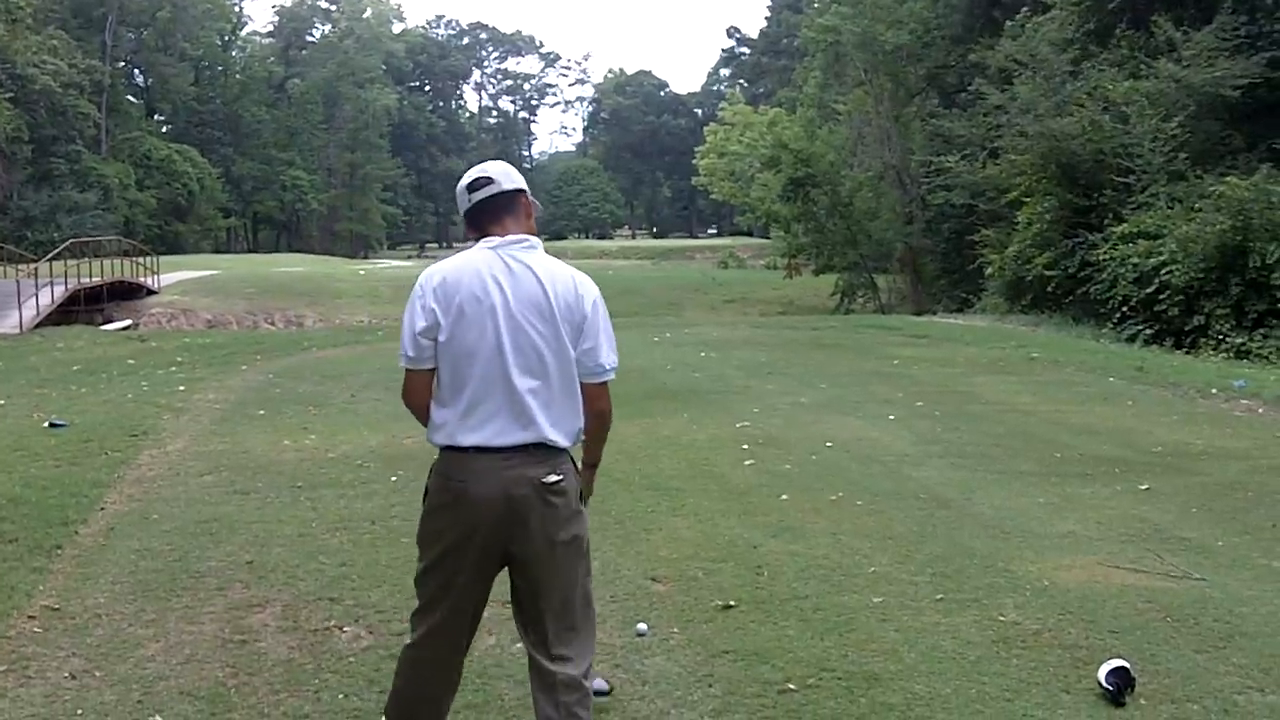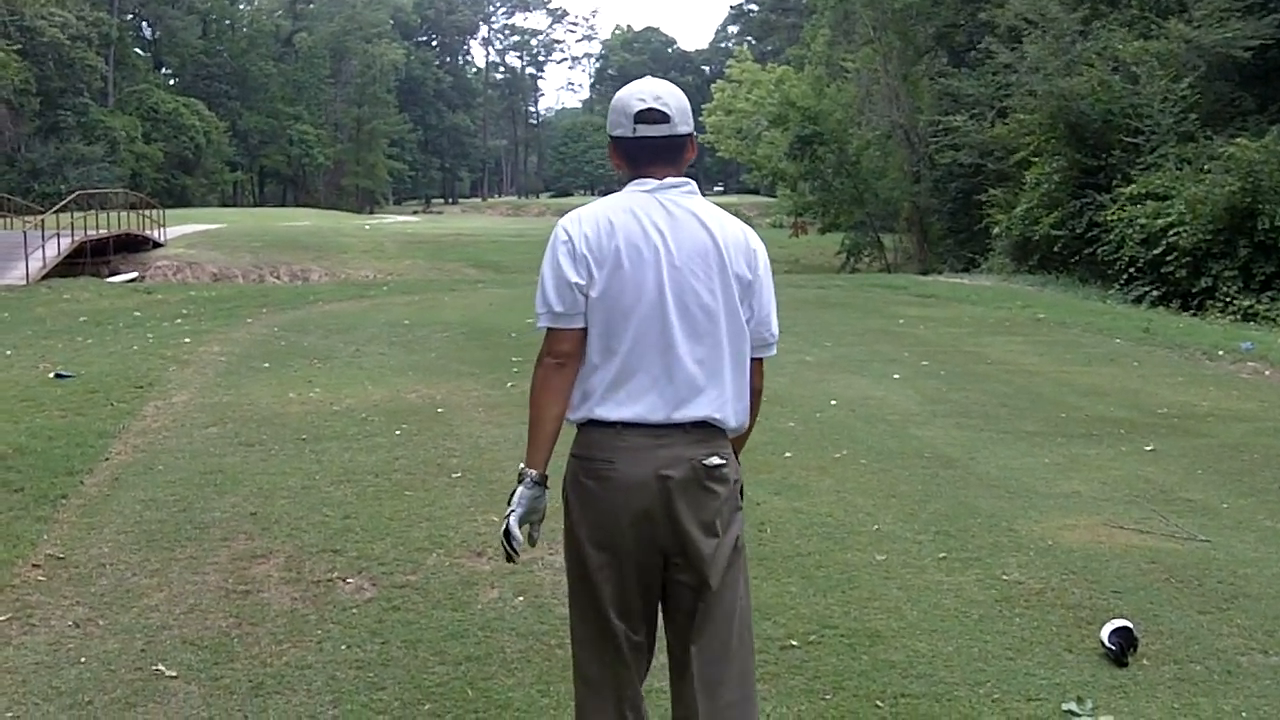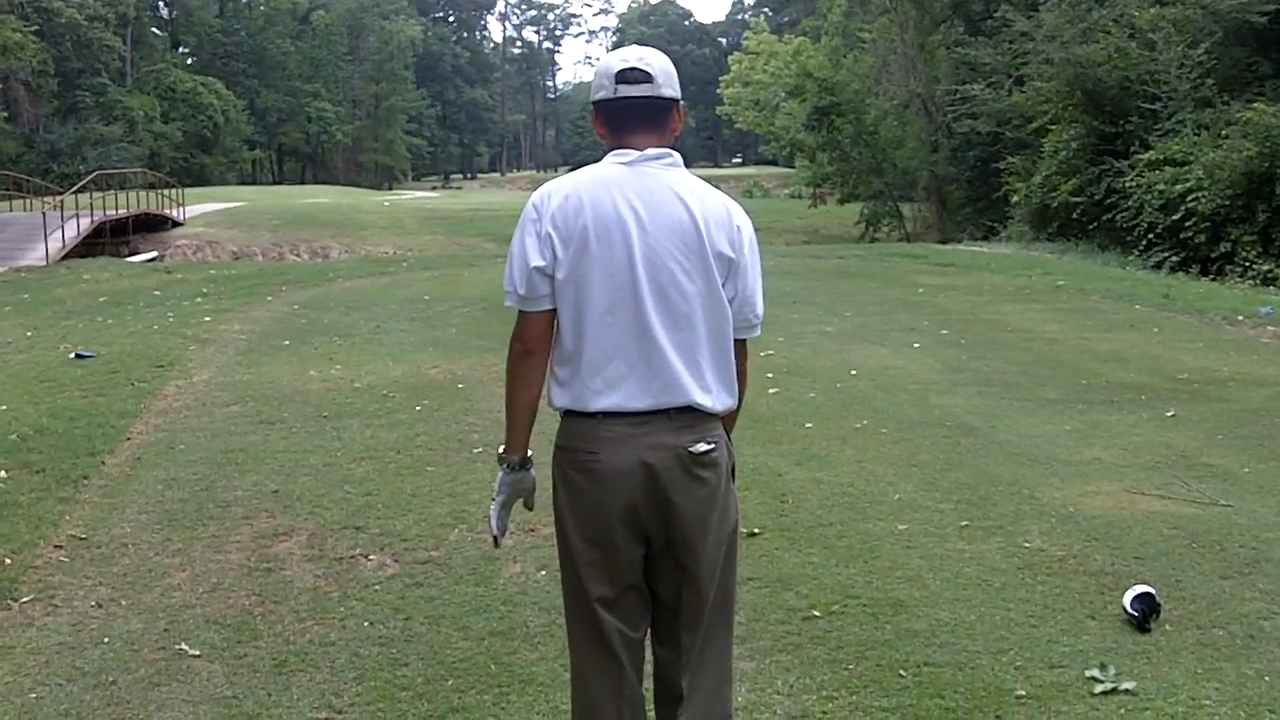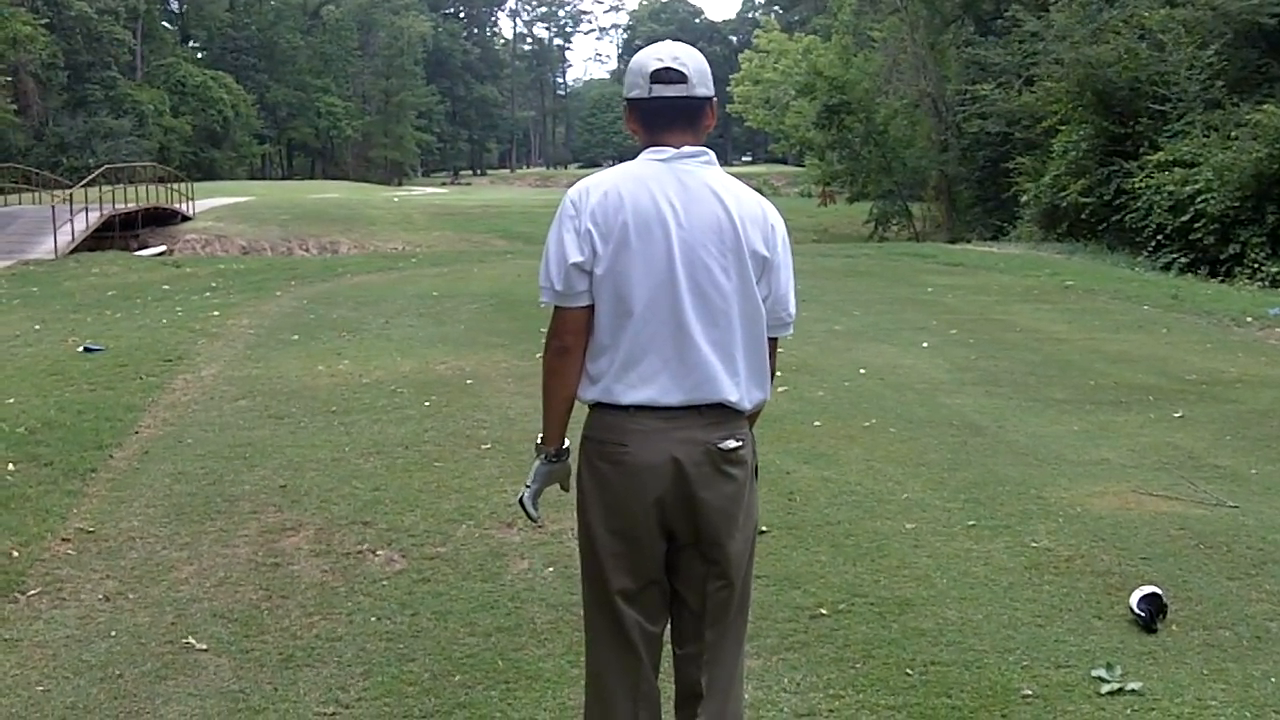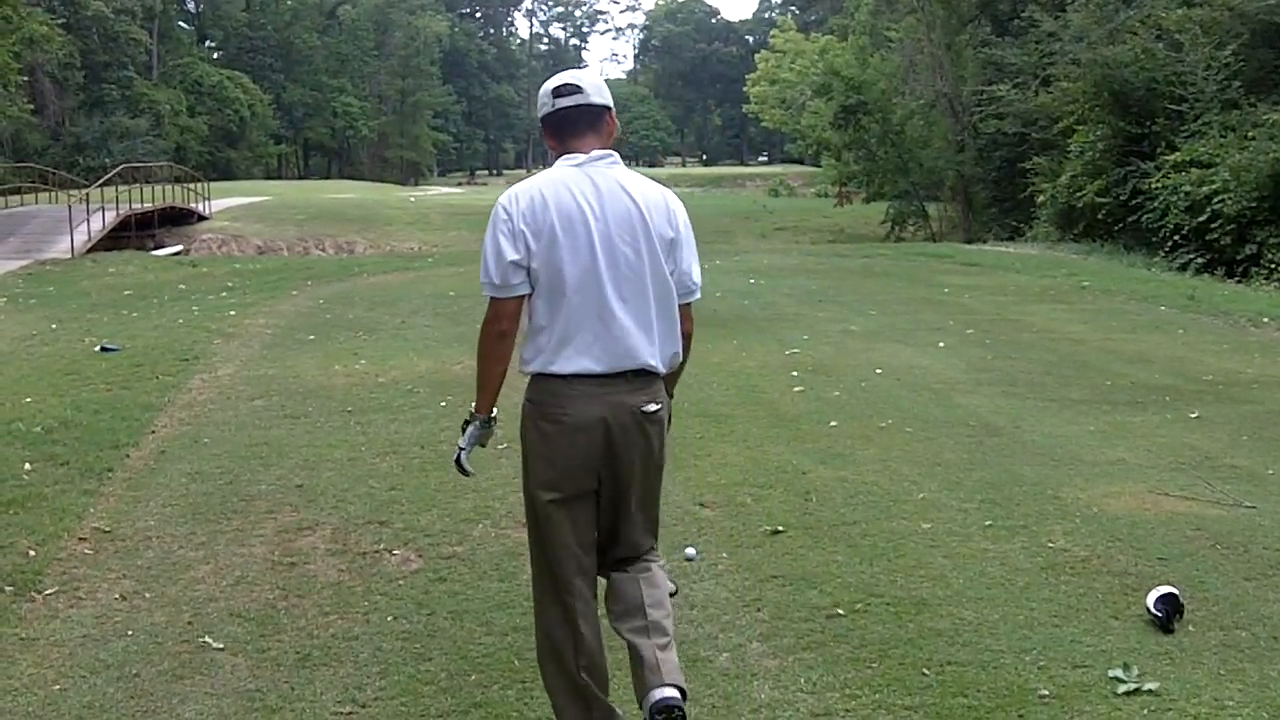
dt=1s
person 1, frame 1
left shoulder: (439, 281)
right shoulder: (575, 286)
left elbow: (416, 395)
right elbow: (598, 405)
right wrist: (587, 472)
left hip: (461, 479)
right hip: (546, 480)
left knee: (439, 628)
right knee: (562, 651)
person 1, frame 2
left shoulder: (583, 230)
right shoulder: (739, 239)
left elbow: (559, 359)
right elbow: (753, 373)
left wrist: (533, 474)
left hip: (607, 461)
right hip: (704, 463)
left knee: (611, 653)
right knee: (715, 655)
person 1, frame 3
left shoulder: (554, 204)
right shoulder: (723, 212)
left elbow: (531, 341)
right elbow: (737, 351)
left wrist: (514, 457)
left hip: (593, 448)
right hip: (693, 447)
left knee: (604, 641)
right knee: (695, 642)
person 1, frame 4
left shoulder: (592, 200)
right shoulder: (756, 211)
left elbow: (567, 339)
right elbow: (766, 349)
left wrist: (551, 448)
left hip: (619, 443)
right hip: (719, 446)
left knee: (622, 640)
right knee: (713, 642)
person 1, frame 5
left shoulder: (523, 202)
right shoulder: (661, 200)
left elbow: (502, 323)
right elbow: (683, 324)
left wrist: (482, 414)
left hip: (559, 406)
right hip: (640, 401)
left knee: (566, 576)
right knee: (634, 558)
